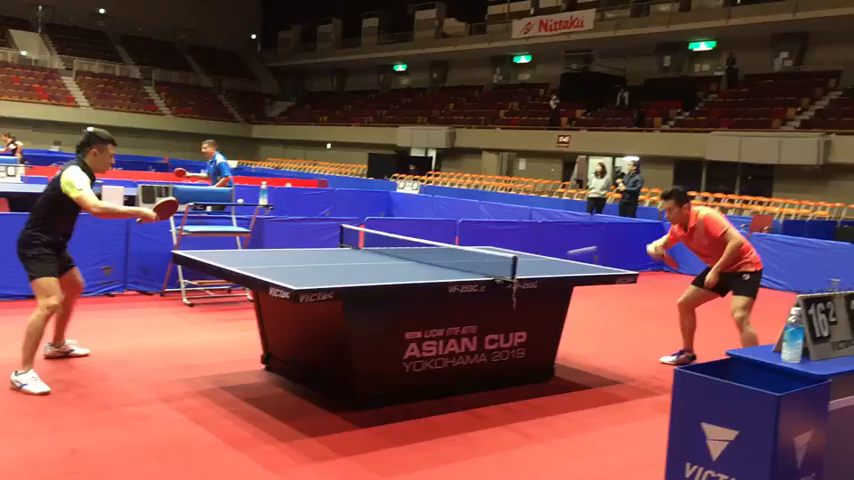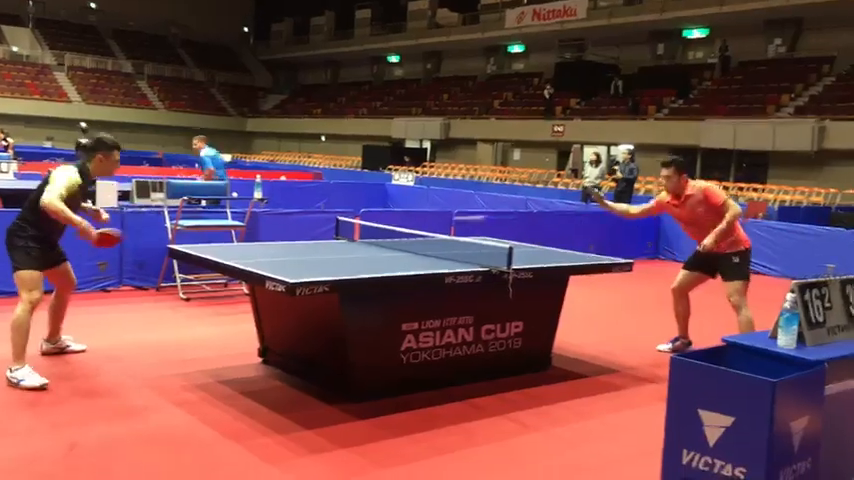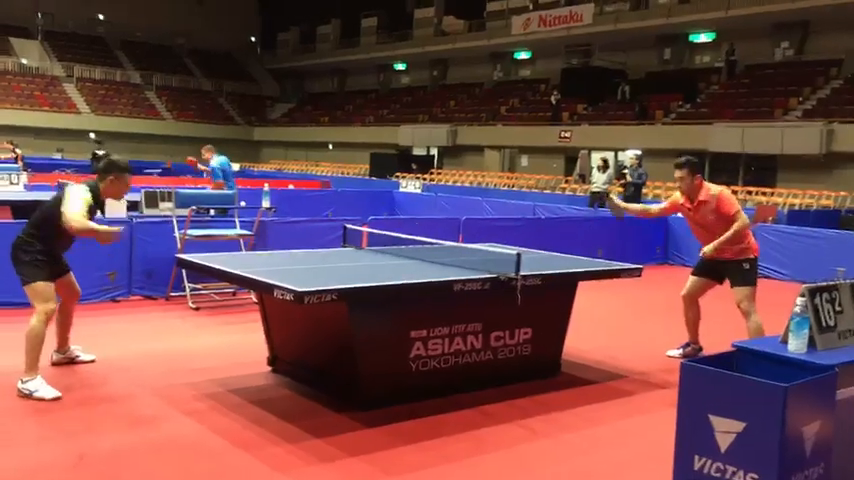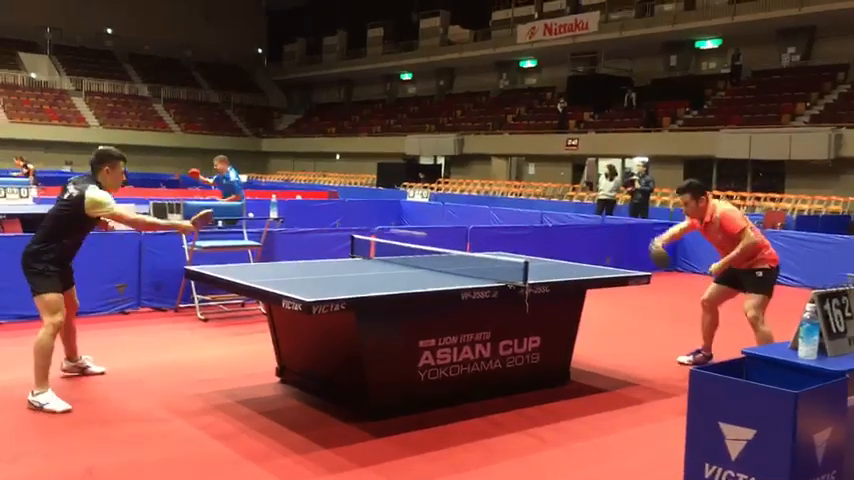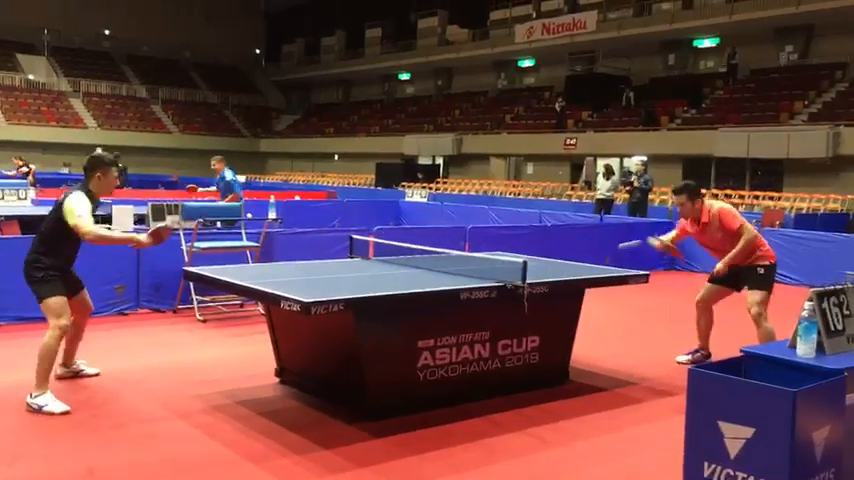
dt=0.2s
person 1, frame 1
left shoulder: (80, 173)
right shoulder: (75, 173)
right elbow: (94, 207)
left wrist: (110, 210)
right wrist: (135, 211)
left hip: (54, 245)
right hip: (37, 245)
left knee: (74, 289)
right knee: (51, 303)
left ankle: (57, 345)
right ankle: (23, 373)
person 1, frame 2
left shoulder: (85, 177)
right shoulder: (70, 174)
right elbow: (49, 203)
left wrist: (92, 210)
right wrist: (83, 226)
left hip: (45, 239)
right hip: (24, 238)
left knee: (67, 285)
right knee: (32, 297)
left ankle: (53, 340)
right ankle: (17, 369)
person 1, frame 3
left shoulder: (93, 196)
right shoulder: (80, 192)
right elbow: (72, 223)
left wrist: (99, 233)
right wrist: (107, 232)
left hip: (48, 252)
right hip: (32, 252)
left knee: (71, 296)
right knee: (46, 309)
left ankle: (63, 351)
right ankle: (29, 379)
person 1, frame 4
left shoulder: (80, 184)
right shoulder: (93, 194)
right elbow: (134, 221)
left wrist: (97, 219)
right wrist: (176, 225)
left hip: (57, 259)
right hip: (41, 260)
left knee: (71, 310)
right knee: (54, 321)
left ankle: (73, 360)
right ankle: (40, 393)
person 1, frame 5
left shoulder: (84, 197)
right shoulder: (77, 199)
right elbow: (89, 233)
left wrist: (111, 233)
right wrist: (135, 239)
left hip: (60, 267)
right hip: (43, 268)
left knee: (84, 312)
right knee: (61, 324)
left ankle: (67, 366)
right ankle: (38, 395)
person 2, frame 1
left shoulder: (706, 217)
right shoulder: (678, 227)
left elbow: (736, 241)
right elbow: (662, 243)
left wrist: (715, 271)
right wrist: (654, 249)
left hip: (744, 266)
right hip: (721, 270)
left knee: (739, 316)
right knee: (684, 304)
right ankle: (687, 353)
person 2, frame 2
left shoulder: (703, 190)
right shoulder: (666, 200)
left elbow: (735, 211)
right elbow: (636, 211)
left wrist: (715, 236)
right wrist: (607, 205)
left hip: (733, 248)
right hip: (705, 250)
left knee: (737, 301)
right knee: (678, 289)
right ankle: (683, 339)
person 2, frame 3
left shoulder: (718, 194)
right shoulder: (681, 199)
left elbow: (744, 223)
right elbow: (654, 210)
left wrist: (717, 244)
right wrist: (622, 206)
left hip: (741, 253)
right hip: (715, 256)
left knee: (746, 307)
right knee: (688, 296)
right ankle: (694, 346)
person 2, frame 4
left shoulder: (723, 213)
right shoulder: (697, 217)
left elbow: (750, 241)
right elbow: (680, 228)
left wrist: (722, 264)
right wrist: (661, 241)
left hip: (761, 263)
right hip: (737, 265)
left knee: (753, 315)
right knee: (707, 302)
right ankle: (704, 353)
person 2, frame 5
left shoulder: (719, 211)
right shoulder: (688, 222)
left elbow: (751, 235)
right elbow: (671, 238)
left wrist: (727, 261)
right wrist: (662, 244)
left hip: (758, 261)
right hip: (733, 265)
left knee: (756, 312)
right knee: (702, 302)
right ankle: (702, 351)
